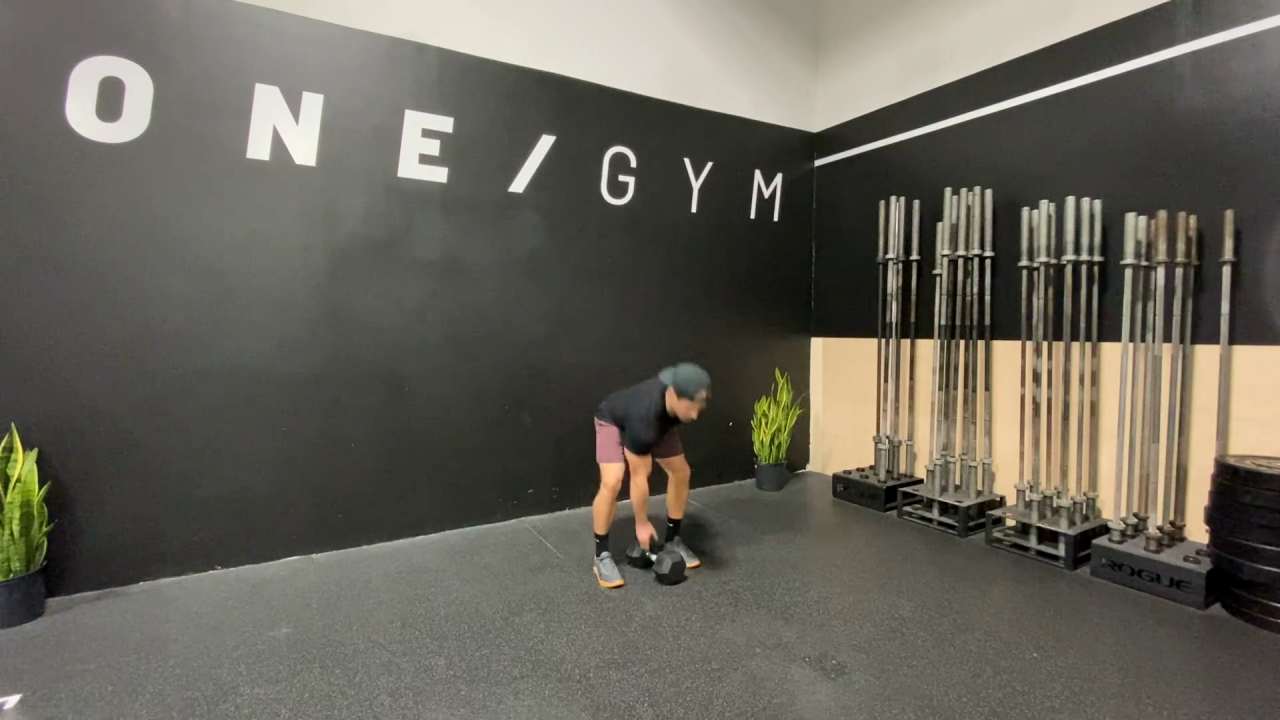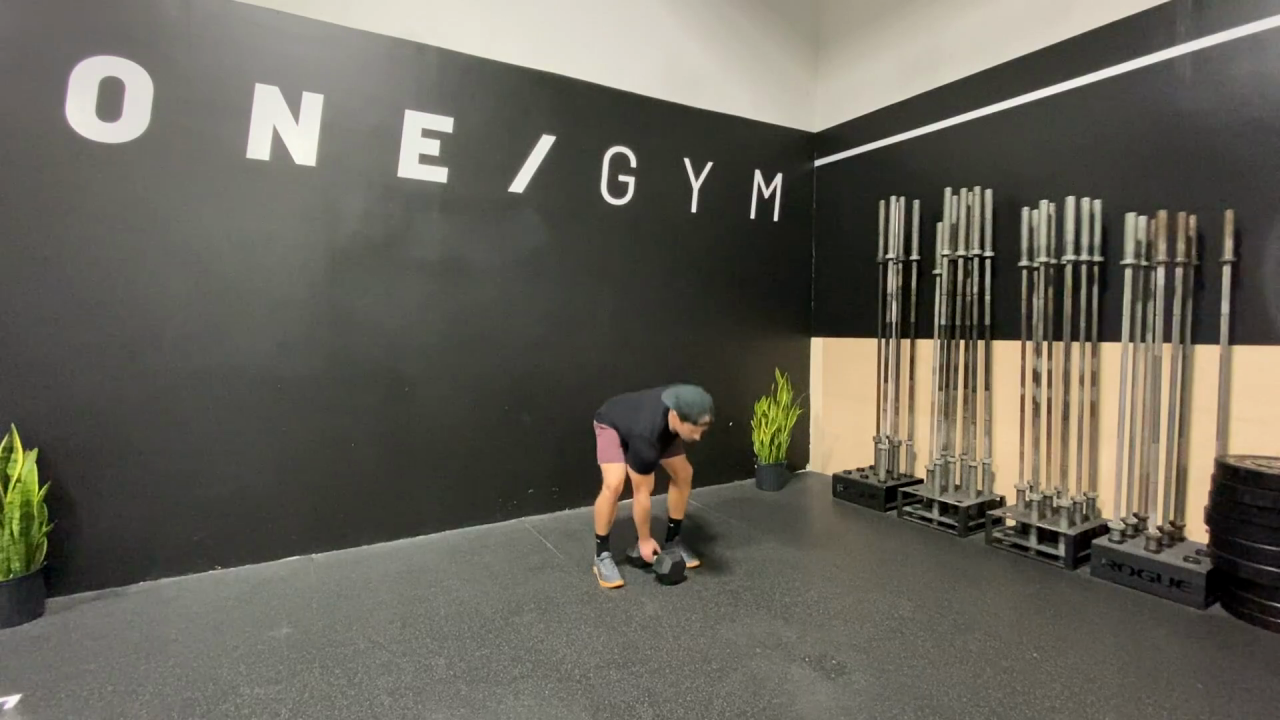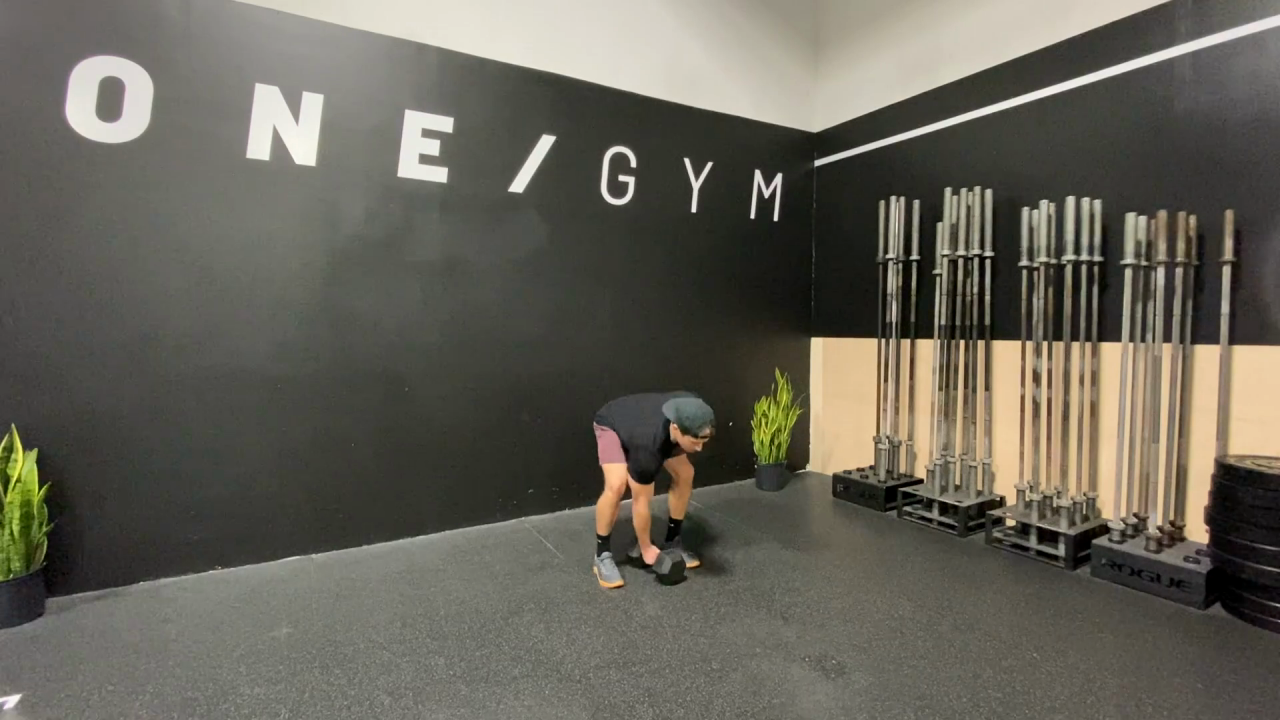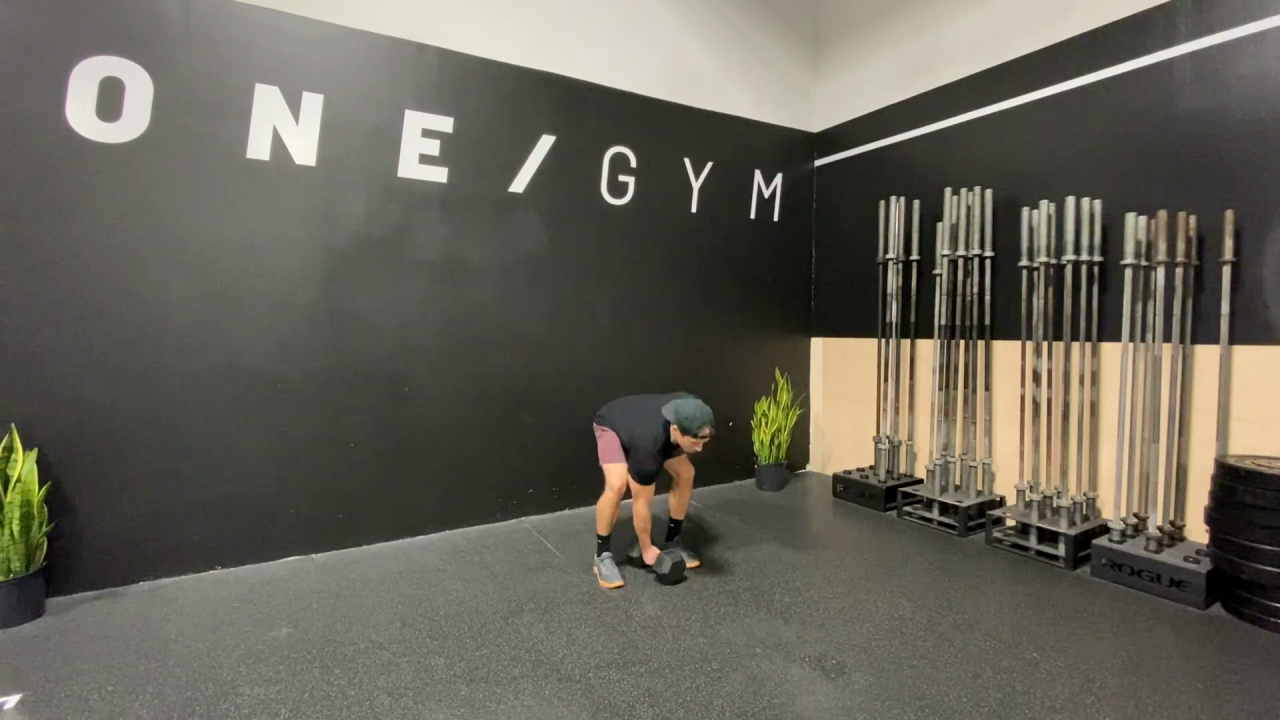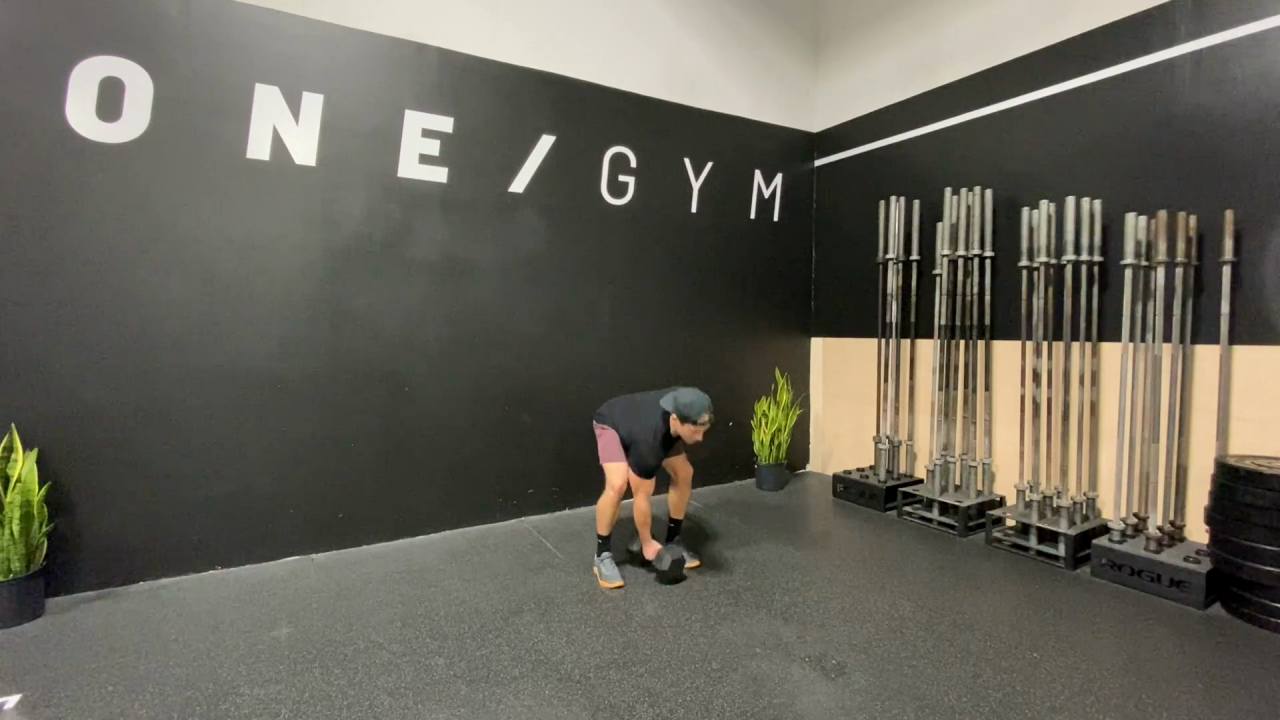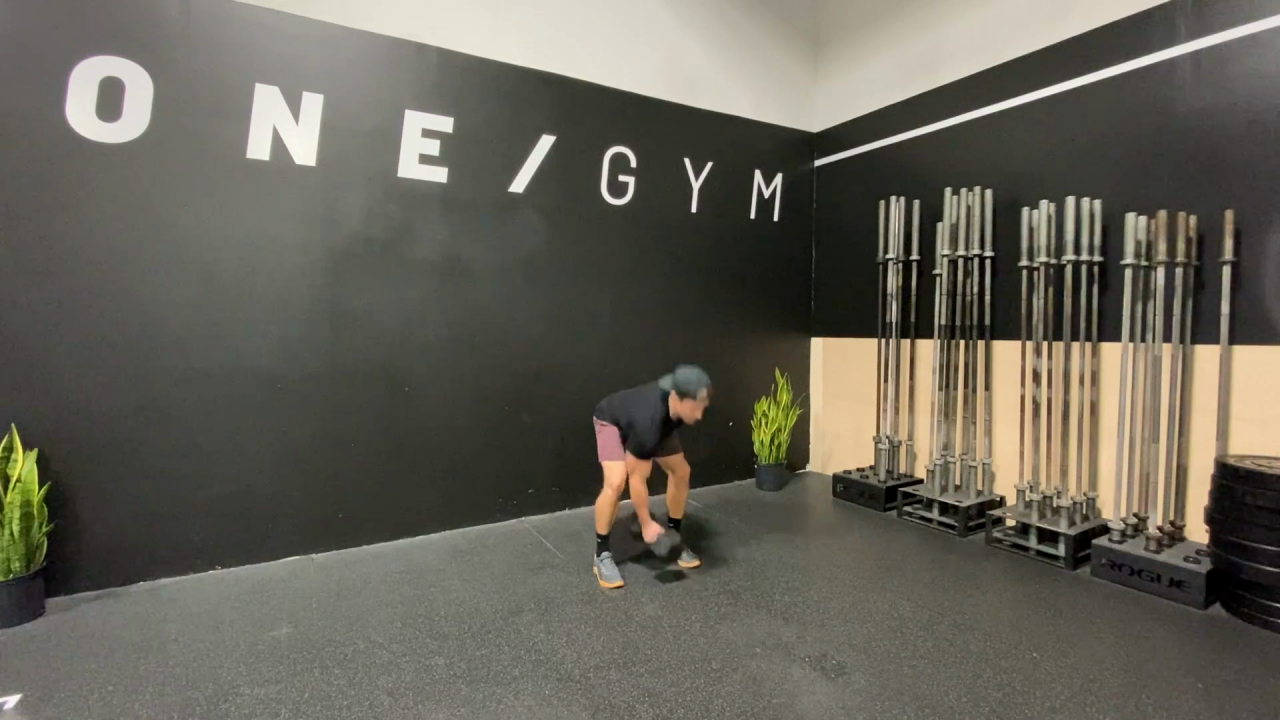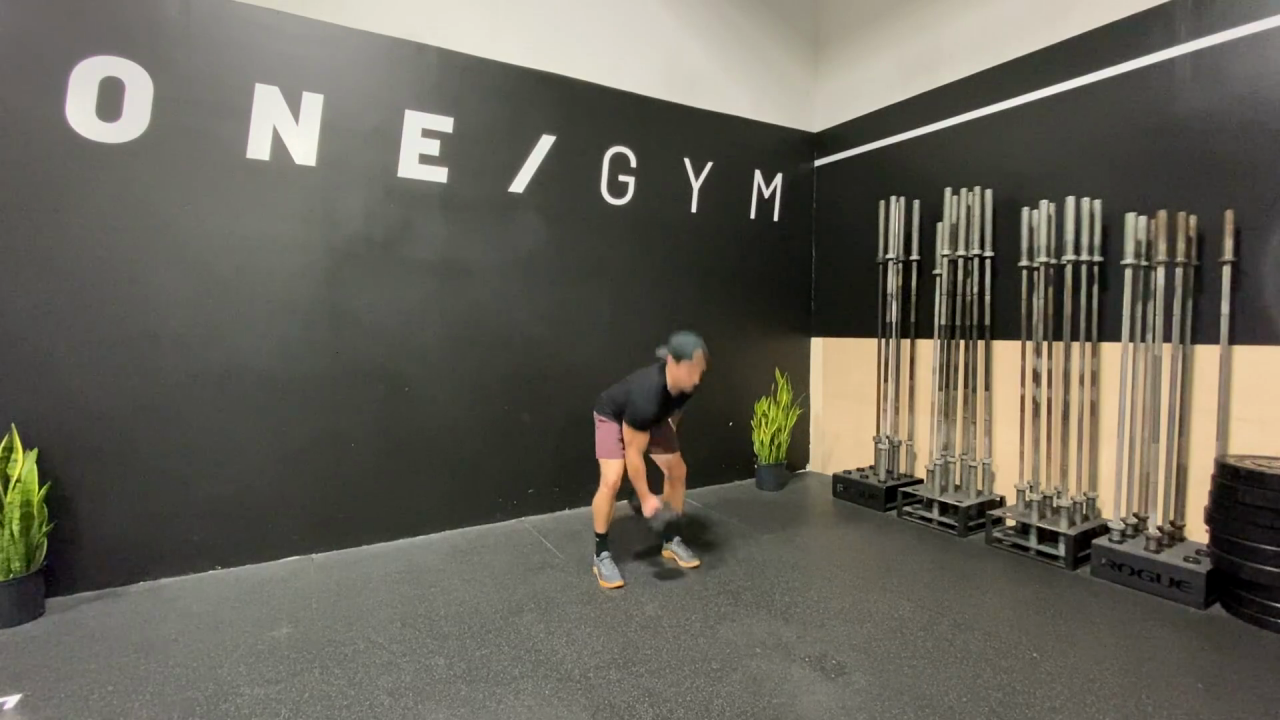
dt=0.1s
person 1, frame 1
left shoulder: (686, 393)
right shoulder: (644, 422)
right elbow: (639, 479)
right wrist: (642, 523)
right hip: (613, 421)
left knee: (682, 473)
right knee: (612, 483)
left ankle: (672, 540)
right ankle: (602, 554)
person 1, frame 2
left shoulder: (687, 406)
right shoulder: (646, 441)
right elbow: (642, 495)
right wrist: (644, 540)
left hip: (644, 415)
right hip: (612, 424)
left knee: (684, 474)
right knee: (614, 484)
left ankle: (673, 540)
right ankle: (602, 555)
person 1, frame 3
left shoulder: (690, 411)
right shoulder: (648, 448)
right elbow: (641, 503)
right wrist: (645, 548)
left hip: (641, 417)
right hip: (612, 425)
left knee: (685, 474)
right knee: (616, 485)
left ankle: (673, 541)
right ankle: (602, 556)
person 1, frame 4
left shoulder: (690, 411)
right shoulder: (648, 449)
right elbow: (641, 503)
right wrist: (646, 548)
left hip: (641, 416)
right hip: (611, 425)
left knee: (686, 474)
right knee: (617, 485)
left ankle: (673, 541)
right ankle: (603, 556)
person 1, frame 5
left shoulder: (686, 405)
right shoulder: (648, 444)
right elbow: (641, 498)
right wrist: (647, 543)
left hip: (641, 416)
right hip: (612, 424)
left knee: (684, 474)
right knee: (618, 485)
left ankle: (673, 541)
right ankle: (602, 556)
person 1, frame 6
left shoulder: (685, 392)
right shoulder: (648, 426)
right elbow: (637, 480)
right wrist: (647, 524)
left hip: (641, 407)
right hip: (612, 421)
left knee: (681, 472)
right knee: (616, 482)
right ankle: (602, 555)
person 1, frame 7
left shoulder: (686, 382)
right shoulder: (645, 395)
right elbow: (633, 455)
left wrist: (671, 421)
right wrist: (645, 499)
left hip: (652, 421)
right hip: (612, 417)
left knee: (677, 470)
right knee: (612, 479)
left ankle: (672, 540)
right ankle: (601, 555)
